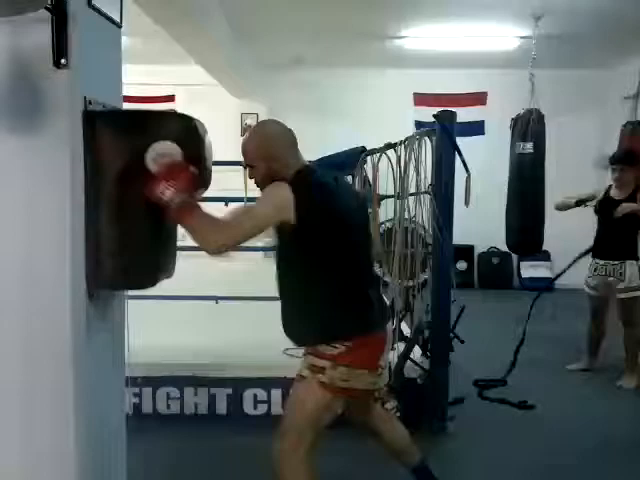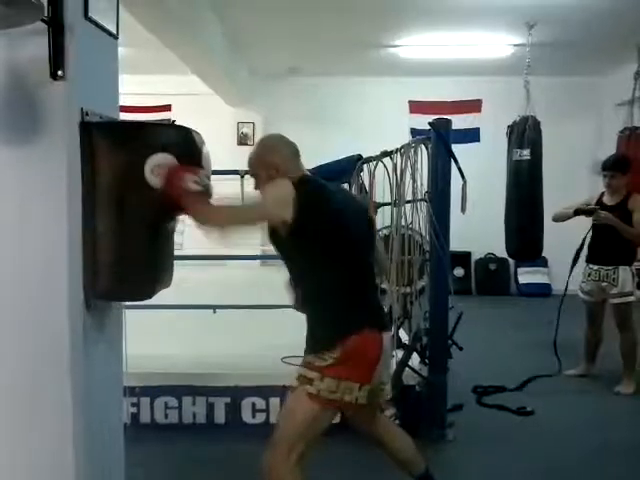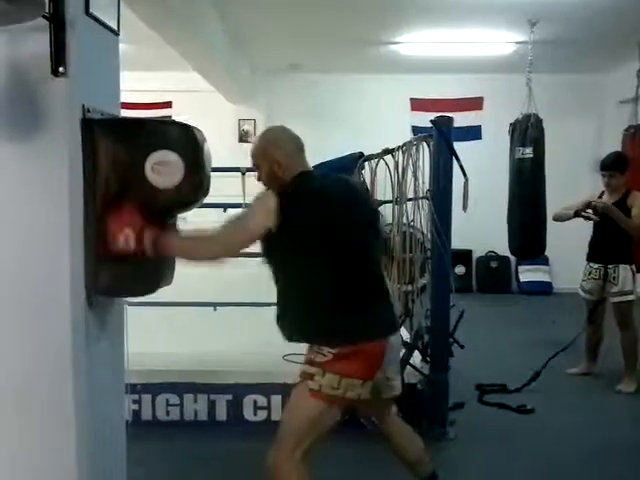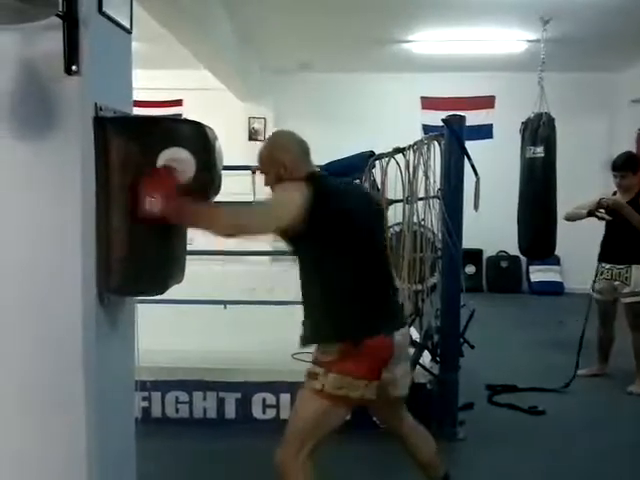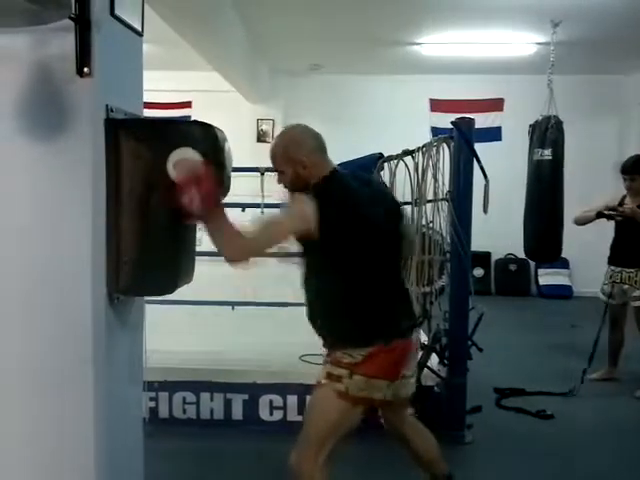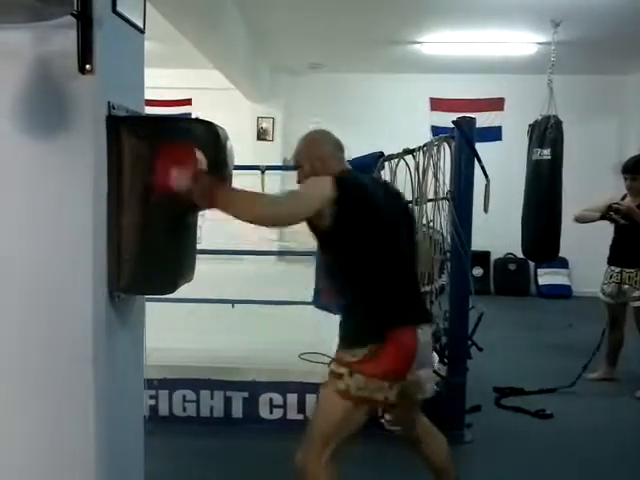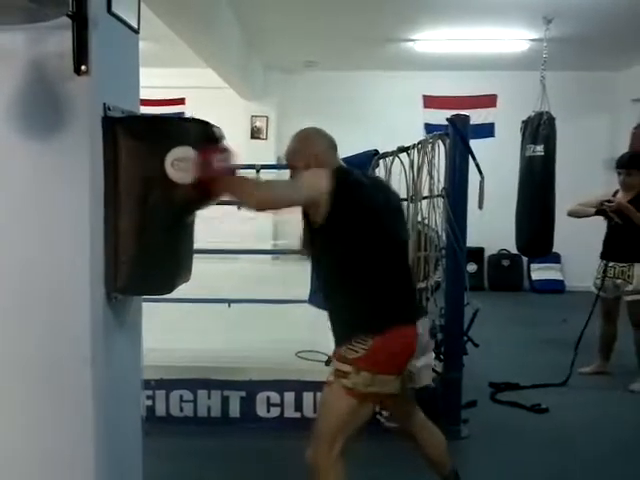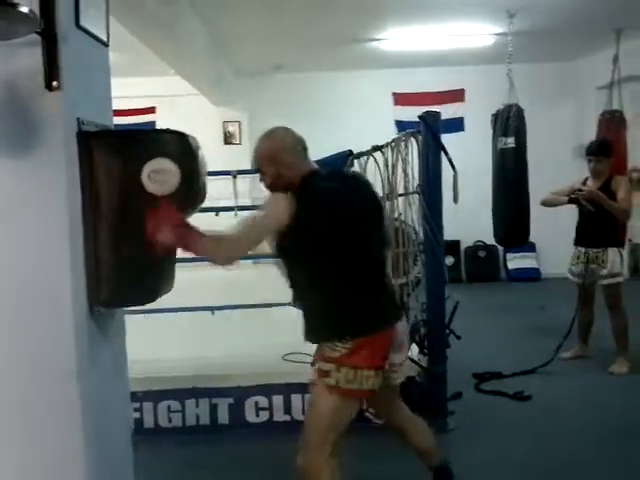
dt=0.4s
person 1, frame 1
left shoulder: (287, 194)
right shoulder: (343, 189)
left elbow: (217, 239)
left wrist: (176, 201)
left hip: (341, 341)
right hip: (365, 328)
left knee: (289, 449)
right knee: (368, 411)
person 1, frame 2
left shoulder: (289, 195)
right shoulder: (347, 201)
left elbow: (218, 217)
left wrist: (182, 191)
left hip: (337, 350)
right hip: (372, 336)
right knee: (372, 422)
person 1, frame 3
left shoulder: (280, 200)
right shoulder: (353, 190)
left elbow: (217, 246)
left wrist: (148, 237)
left hip: (346, 349)
right hip: (384, 336)
right knee: (385, 419)
person 1, frame 4
left shoulder: (303, 194)
right shoulder: (360, 196)
left elbow: (234, 223)
left wrist: (173, 205)
left hip: (351, 345)
right hip: (391, 334)
right knee: (396, 419)
person 1, frame 5
left shoulder: (311, 203)
right shoulder: (374, 188)
left elbow: (237, 250)
left wrist: (205, 210)
left hip: (364, 349)
right hip: (400, 336)
right knee: (399, 421)
person 1, frame 6
left shoulder: (328, 188)
right shoulder: (387, 193)
left elbow: (271, 211)
left wrist: (199, 187)
left hip: (374, 342)
right hip: (408, 330)
right knee: (412, 421)
person 1, frame 7
left shoulder: (322, 181)
right shoulder: (377, 189)
left elbow: (260, 197)
left wrist: (214, 172)
left hip: (371, 338)
right hip: (403, 326)
right knee: (410, 416)
person 1, frame 8
left shoulder: (288, 203)
right shoulder: (356, 183)
left elbow: (227, 250)
left wrist: (179, 233)
left hip: (350, 341)
right hip: (389, 326)
right knee: (392, 409)
person 2, frame 1
right shoulder: (600, 193)
right elbow: (559, 205)
right wrist: (579, 201)
right hip: (599, 262)
right knee: (596, 315)
right ankle: (590, 359)
person 2, frame 2
right shoulder: (595, 200)
right elbow: (556, 216)
left wrist: (613, 221)
right wrist: (577, 211)
left hip: (619, 269)
right hip: (593, 268)
right knee: (593, 321)
right ankle: (588, 365)
person 2, frame 3
right shoulder: (595, 197)
right elbow: (557, 216)
left wrist: (611, 210)
right wrist: (577, 213)
left hip: (620, 268)
right hip: (593, 266)
right knee: (593, 318)
right ankle: (589, 363)
person 2, frame 4
right shoulder: (607, 198)
right elbow: (568, 215)
right wrist: (590, 212)
right hip: (605, 266)
right knee: (605, 319)
right ankle: (601, 365)
person 2, frame 5
right shoulder: (617, 201)
right elbow: (578, 219)
right wrist: (599, 213)
right hip: (616, 269)
right knee: (615, 322)
right ankle: (610, 369)
person 2, frame 6
right shoulder: (617, 200)
right elbow: (578, 216)
right wrist: (603, 215)
right hip: (615, 269)
right knee: (614, 321)
right ankle: (609, 369)
person 2, frame 7
right shoulder: (609, 196)
right elbow: (572, 211)
right wrist: (598, 211)
right hip: (608, 263)
right knee: (608, 316)
right ankle: (602, 362)
person 2, frame 8
left shoulder: (618, 183)
right shoulder: (580, 183)
left elbow: (625, 214)
right elbow: (545, 200)
left wrist: (598, 197)
right wrist: (570, 199)
left hip: (608, 250)
right hip: (582, 250)
left knee: (614, 304)
right knee: (584, 300)
left ankle: (623, 356)
right ankle: (582, 347)
